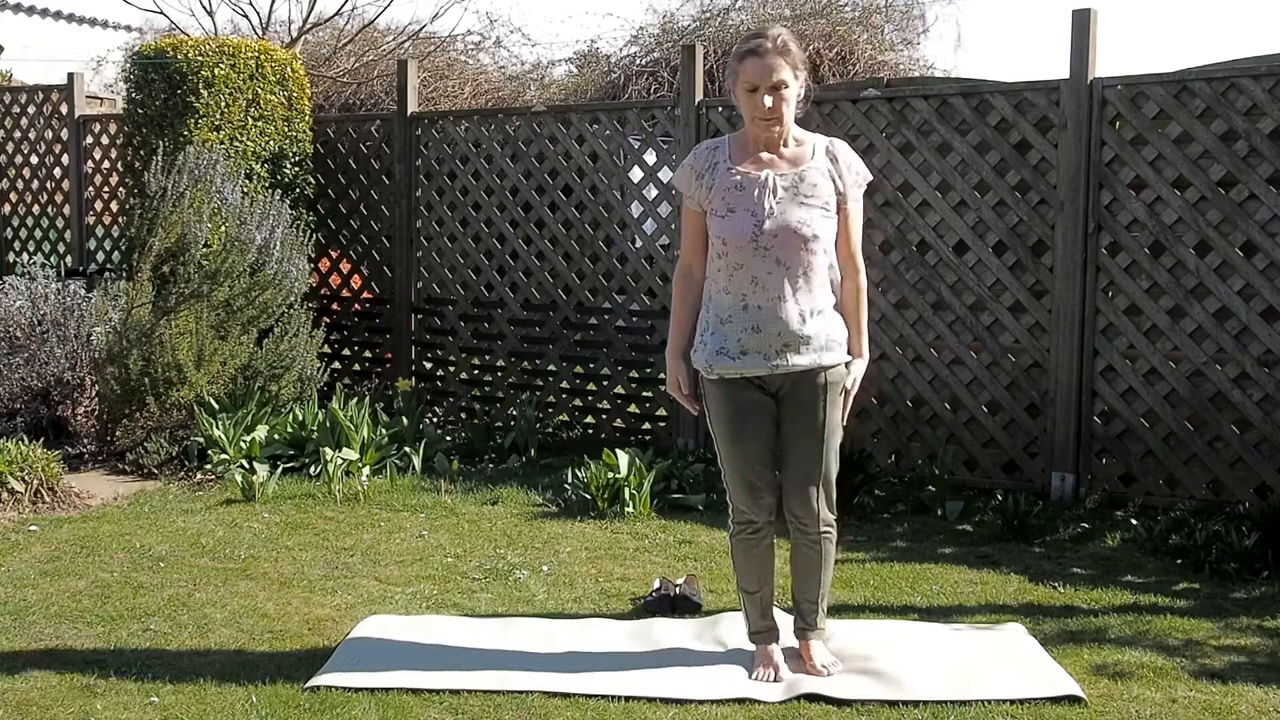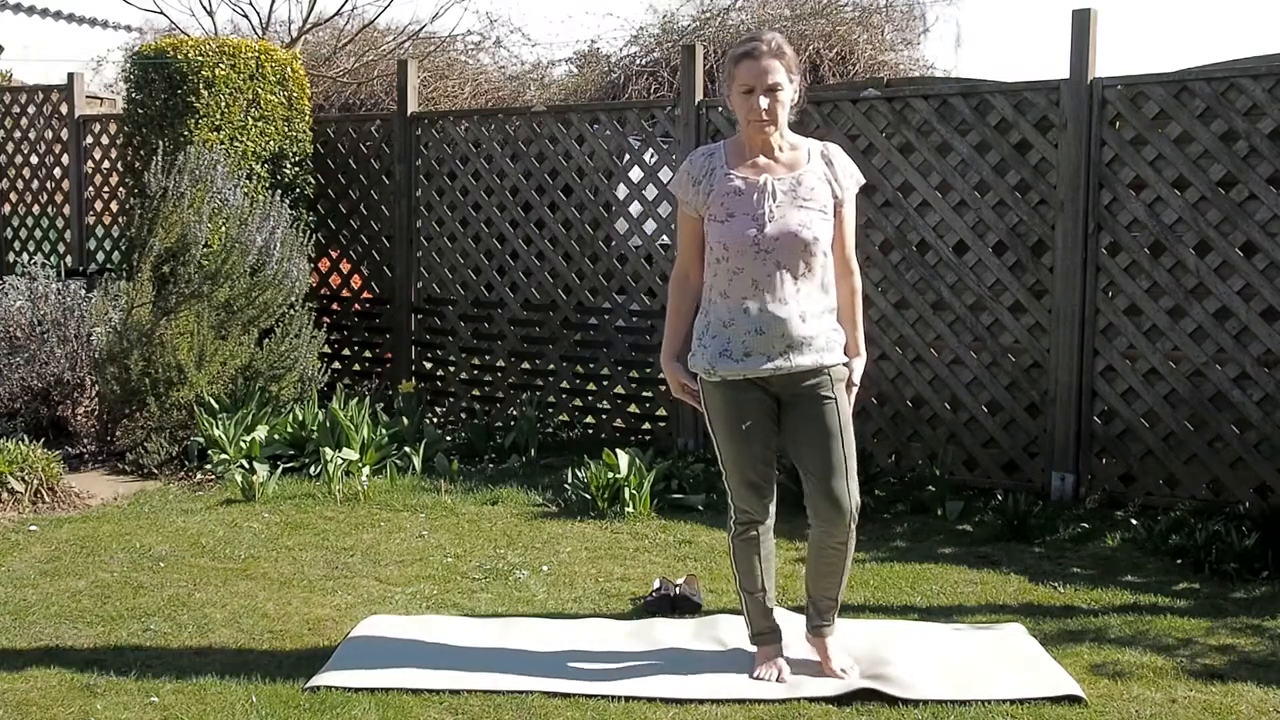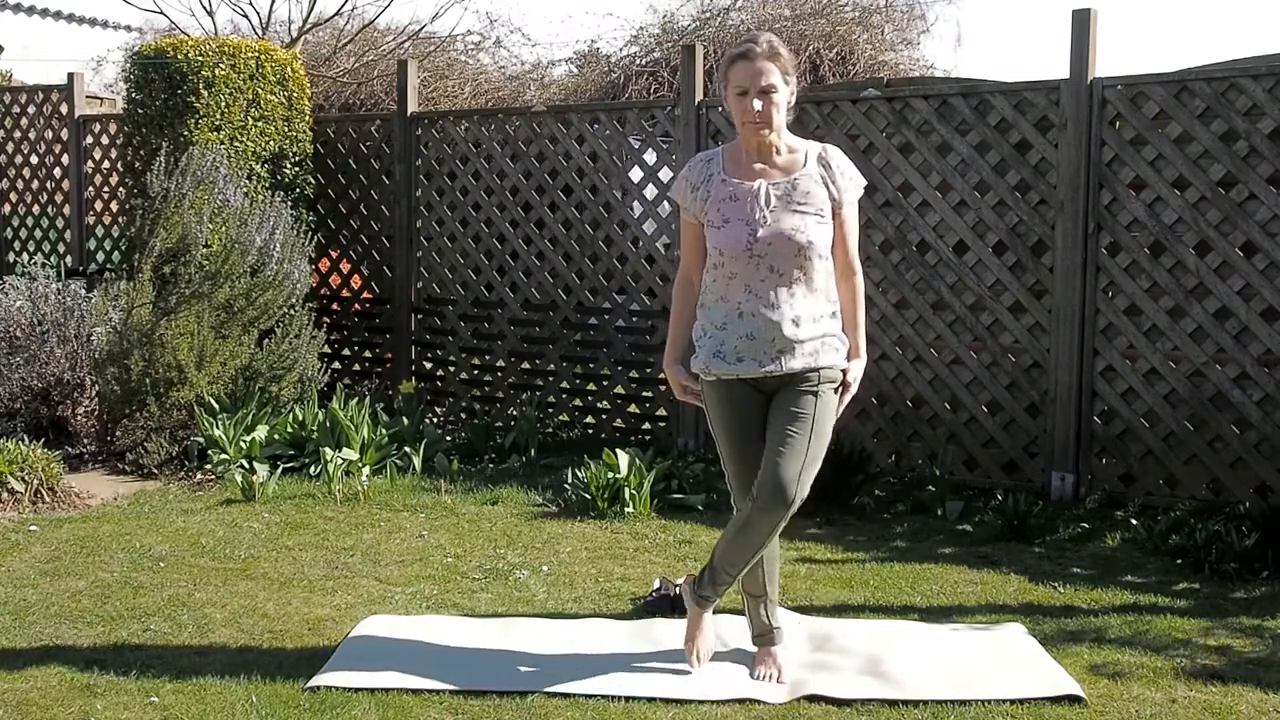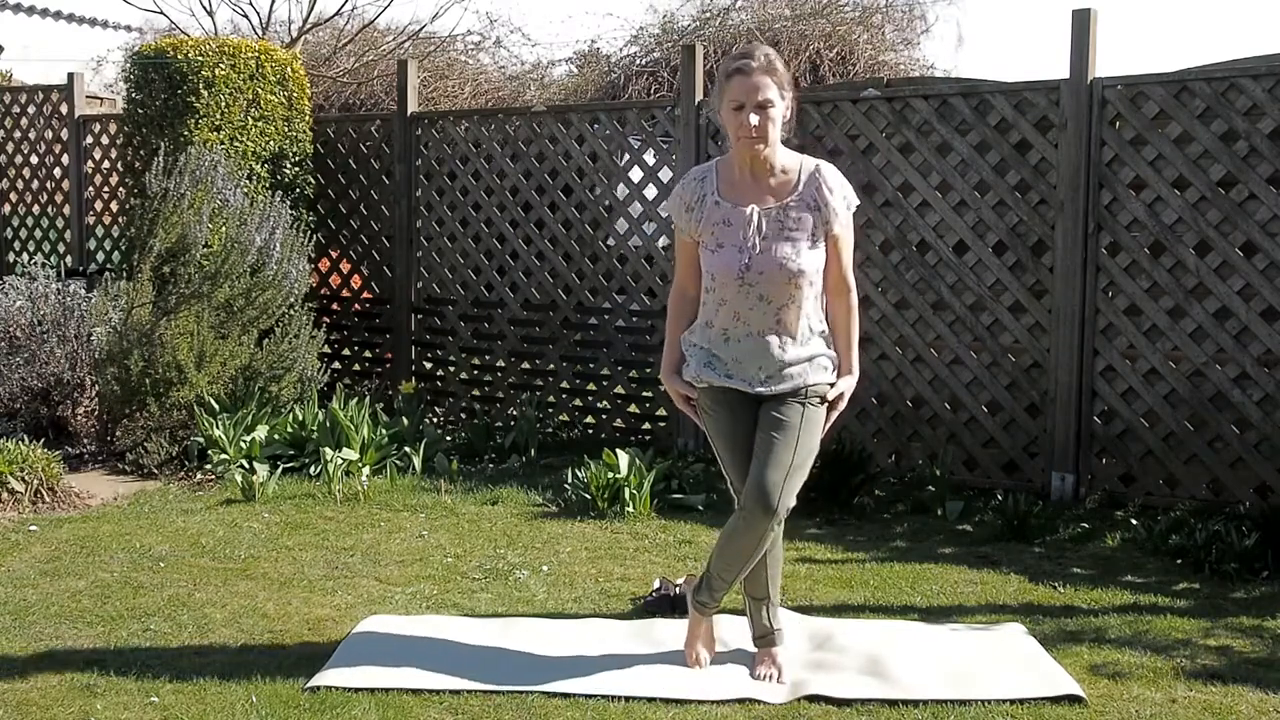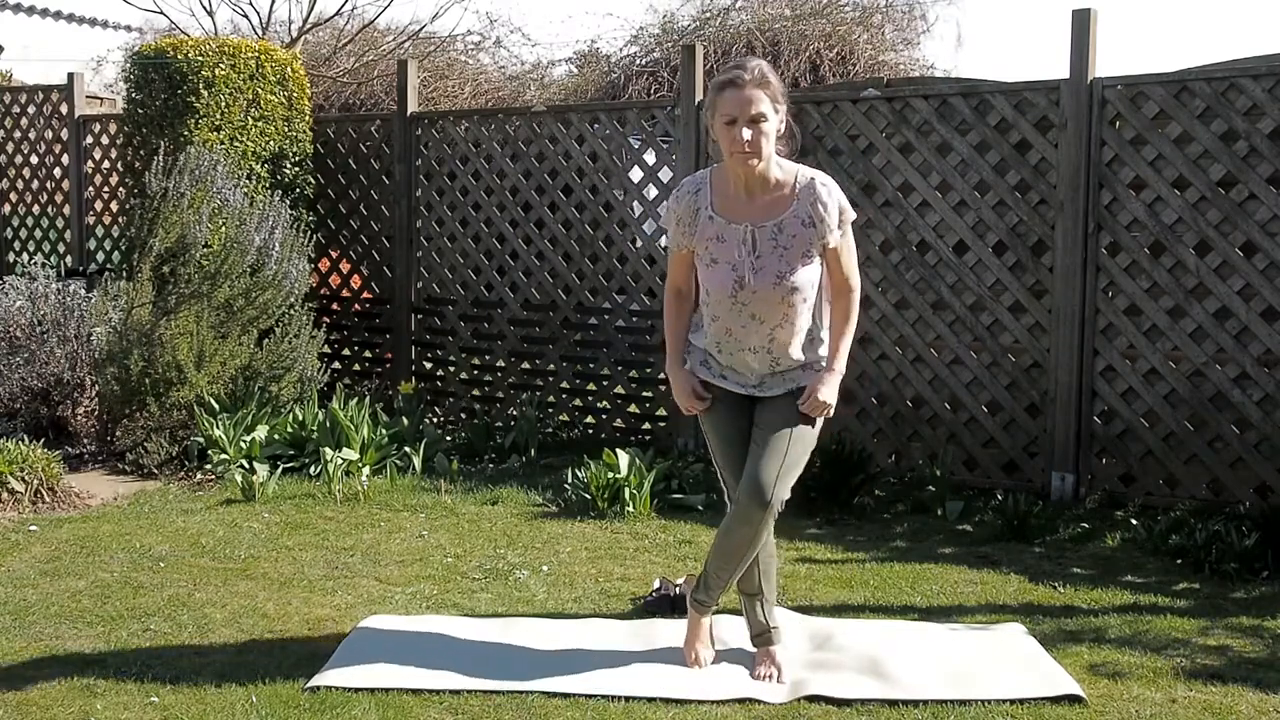
dt=1s
person 1, frame 1
left shoulder: (834, 161)
right shoulder: (707, 165)
left elbow: (851, 267)
right elbow: (691, 269)
left wrist: (859, 352)
right wrist: (676, 353)
left hip: (814, 363)
right hip: (731, 365)
left knee: (813, 510)
right knee: (750, 511)
left ankle: (811, 632)
right ankle: (763, 639)
person 1, frame 2
left shoulder: (829, 166)
right shoulder: (703, 171)
left elbow: (846, 269)
right elbow: (687, 272)
left wrist: (856, 350)
right wrist: (671, 355)
left hip: (815, 364)
right hip: (730, 369)
left knee: (837, 505)
right knee: (751, 510)
left ankle: (822, 628)
right ankle: (765, 638)
person 1, frame 3
left shoulder: (828, 168)
right shoulder: (702, 176)
left elbow: (848, 271)
right elbow: (690, 275)
left wrist: (858, 352)
right wrist: (674, 356)
left hip: (812, 363)
right hip: (728, 367)
left knee: (782, 493)
right knee: (751, 501)
left ankle: (703, 592)
right ankle: (766, 636)
person 1, frame 4
left shoulder: (822, 186)
right shoulder: (696, 190)
left elbow: (841, 287)
right elbow: (685, 287)
left wrist: (848, 368)
right wrist: (670, 366)
left hip: (799, 378)
right hip: (719, 376)
left knee: (770, 503)
right knee: (757, 505)
left ankle: (703, 598)
right ankle: (768, 637)
person 1, frame 5
left shoulder: (818, 197)
right shoulder: (690, 199)
left elbow: (845, 289)
right elbow: (679, 288)
left wrist: (832, 373)
right wrist: (676, 367)
left hip: (795, 382)
right hip: (718, 379)
left knee: (760, 500)
right knee: (748, 504)
left ankle: (701, 601)
right ankle: (766, 635)
